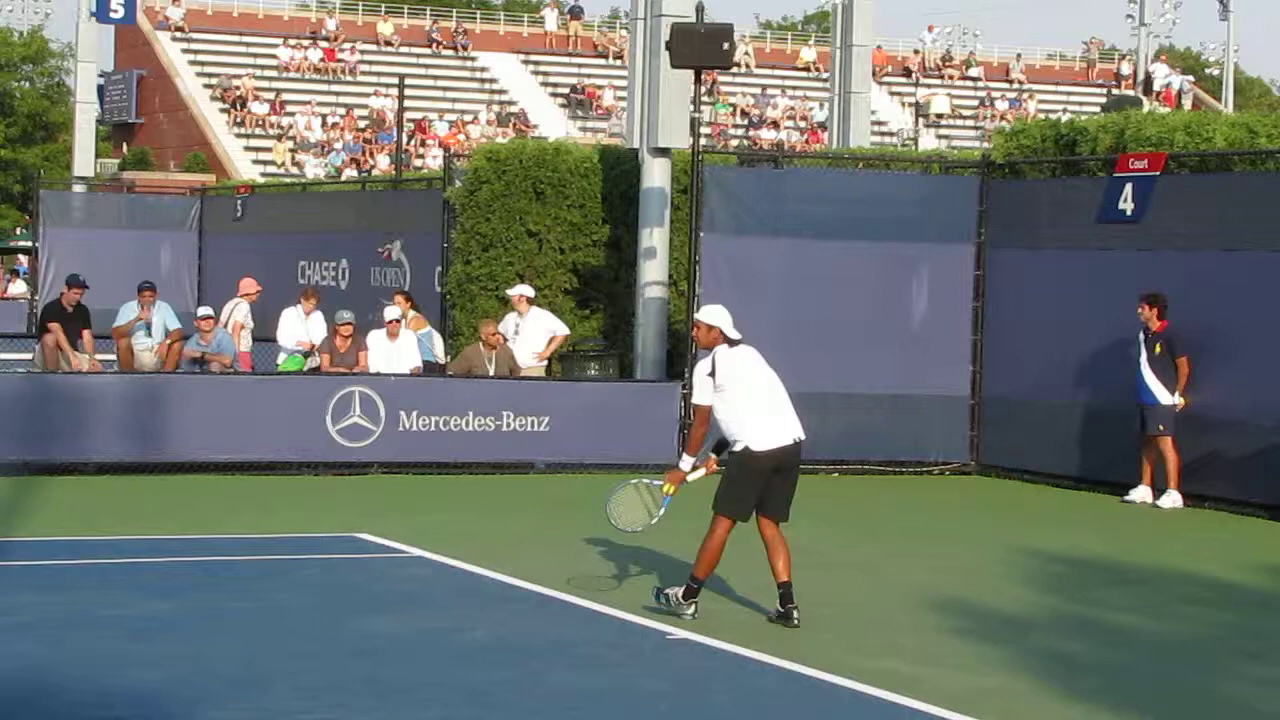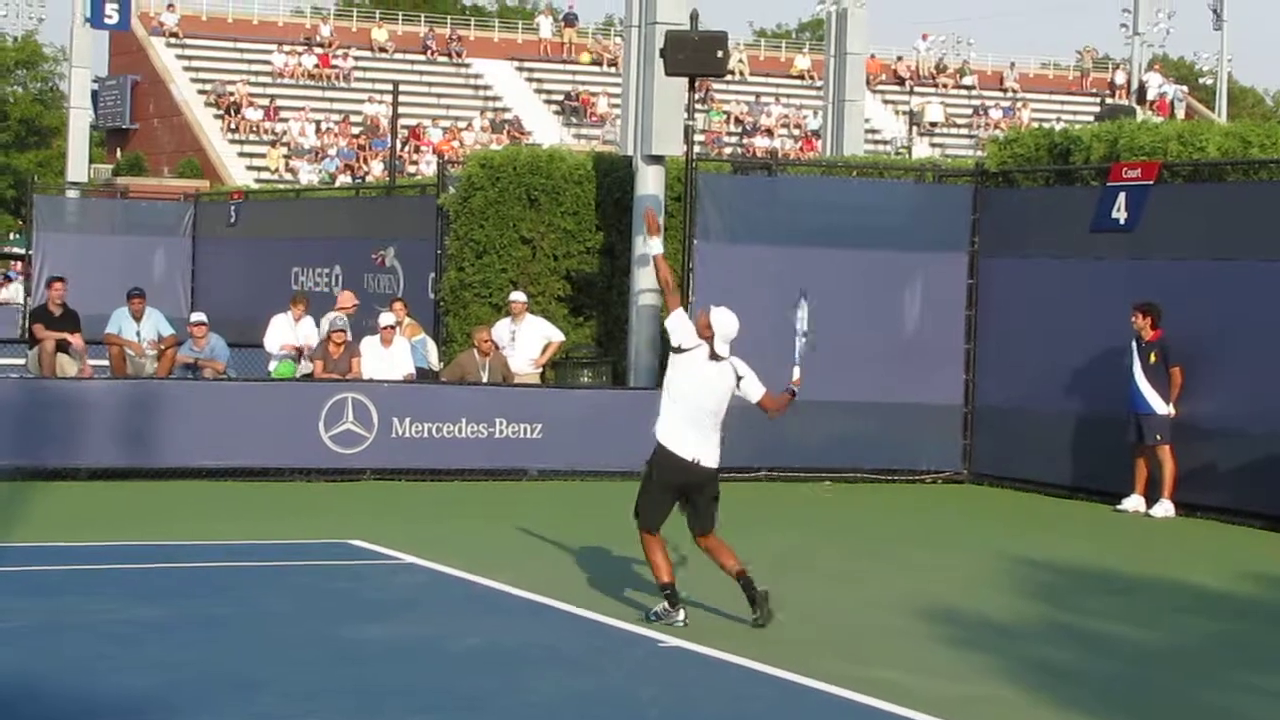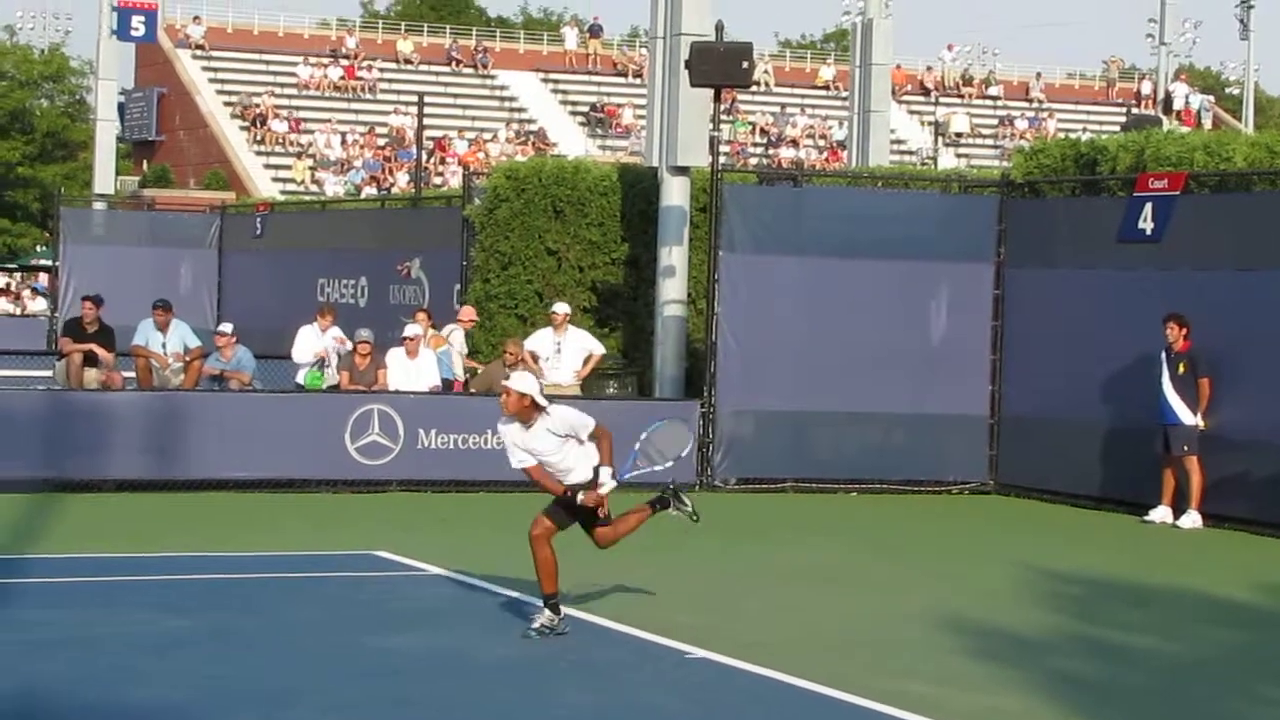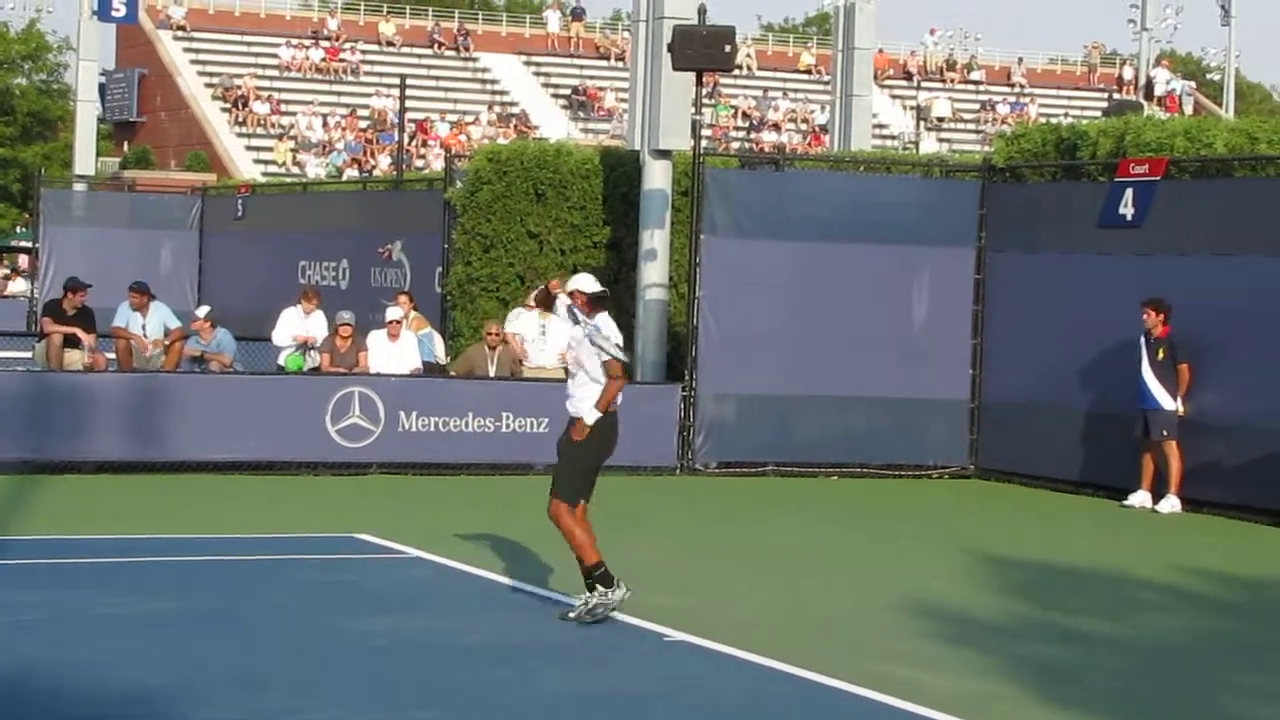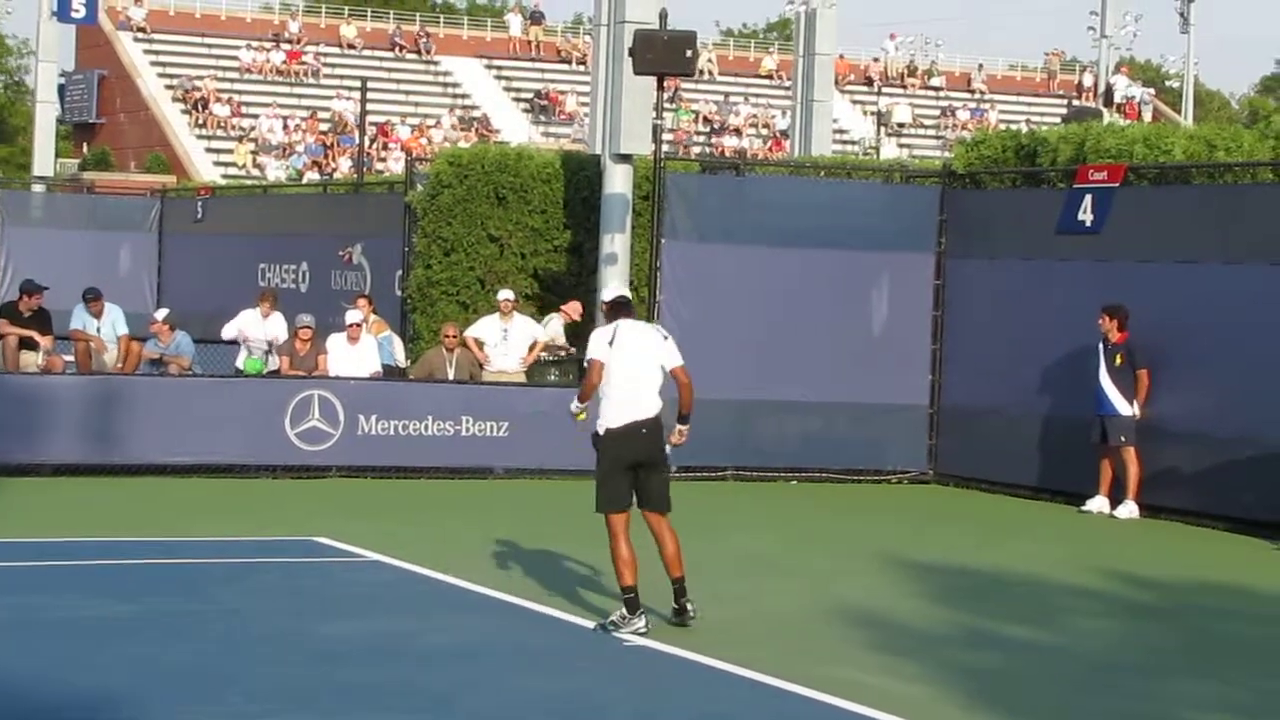
dt=1s
person 1, frame 1
left shoulder: (706, 367)
right shoulder: (750, 354)
left elbow: (701, 424)
left wrist: (682, 467)
right wrist: (719, 453)
left hip: (756, 450)
right hip: (789, 444)
left knee: (722, 523)
right knee: (769, 524)
left ankle: (687, 597)
right ankle: (787, 605)
person 1, frame 2
left shoulder: (686, 344)
right shoulder: (736, 369)
left elbow: (668, 289)
right elbow: (772, 405)
left wrist: (654, 241)
right wrist: (792, 390)
left hip: (671, 457)
right hip: (707, 466)
left knee: (648, 530)
right knee: (706, 536)
left ankle: (672, 605)
right ankle: (754, 593)
person 1, frame 3
left shoulder: (562, 417)
right shoulder: (507, 429)
left elbow: (602, 435)
right elbow: (537, 475)
left wrist: (606, 480)
right wrist: (575, 495)
left hip: (594, 482)
right hip: (570, 488)
left knee: (539, 533)
right knee: (605, 535)
left ankle: (553, 613)
right ankle: (665, 501)
person 1, frame 4
left shoulder: (602, 328)
right shoulder: (588, 322)
left elbow: (617, 379)
left wrist: (589, 419)
left hip: (593, 428)
right hip: (583, 427)
left knee: (560, 511)
right knee: (573, 512)
left ankle: (607, 585)
right ankle: (596, 592)
person 1, frame 5
left shoulder: (603, 335)
right shoulder: (657, 333)
left elbow: (593, 380)
right elbow: (685, 381)
left wrist: (578, 404)
right wrist: (683, 421)
left hip: (616, 437)
right hip: (651, 432)
left knee: (618, 528)
right knee: (658, 518)
left ankle: (632, 612)
right ankle: (682, 602)
person 2, frame 1
left shoulder: (1168, 336)
right shoulder: (1143, 334)
left elbow: (1183, 367)
left wrist: (1178, 395)
right wrist: (1144, 391)
left hip: (1162, 400)
right hip: (1146, 399)
left knee: (1165, 443)
right knee: (1148, 443)
left ankle: (1173, 493)
right ankle: (1145, 488)
person 2, frame 2
left shoulder: (1162, 344)
right shoulder: (1135, 343)
left elbow: (1177, 377)
left wrist: (1170, 404)
right wrist: (1136, 401)
left hip: (1157, 409)
right hip: (1139, 408)
left knee: (1163, 452)
right knee: (1140, 452)
left ankle: (1166, 503)
right ankle: (1138, 498)
person 2, frame 3
left shoulder: (1192, 355)
right shoulder: (1165, 354)
left elbow: (1205, 387)
left wrist: (1199, 415)
right wrist: (1166, 411)
left hip: (1185, 420)
right hip: (1167, 419)
left knee: (1190, 463)
right knee: (1168, 463)
left ankle: (1193, 513)
right ankle: (1165, 508)
person 2, frame 4
left shoulder: (1170, 341)
right shoulder: (1144, 339)
left elbow: (1184, 372)
left wrist: (1178, 399)
right wrist: (1145, 395)
left hip: (1164, 405)
right hip: (1147, 404)
left knee: (1169, 448)
right knee: (1147, 448)
left ankle: (1172, 498)
right ankle: (1144, 493)
person 2, frame 5
left shoulder: (1128, 347)
right shoulder: (1102, 345)
left elbow: (1143, 379)
left wrist: (1137, 406)
right wrist: (1102, 402)
left hip: (1122, 411)
right hip: (1103, 409)
left knee: (1127, 453)
right knee: (1105, 453)
left ankle: (1130, 504)
right ankle: (1102, 499)
